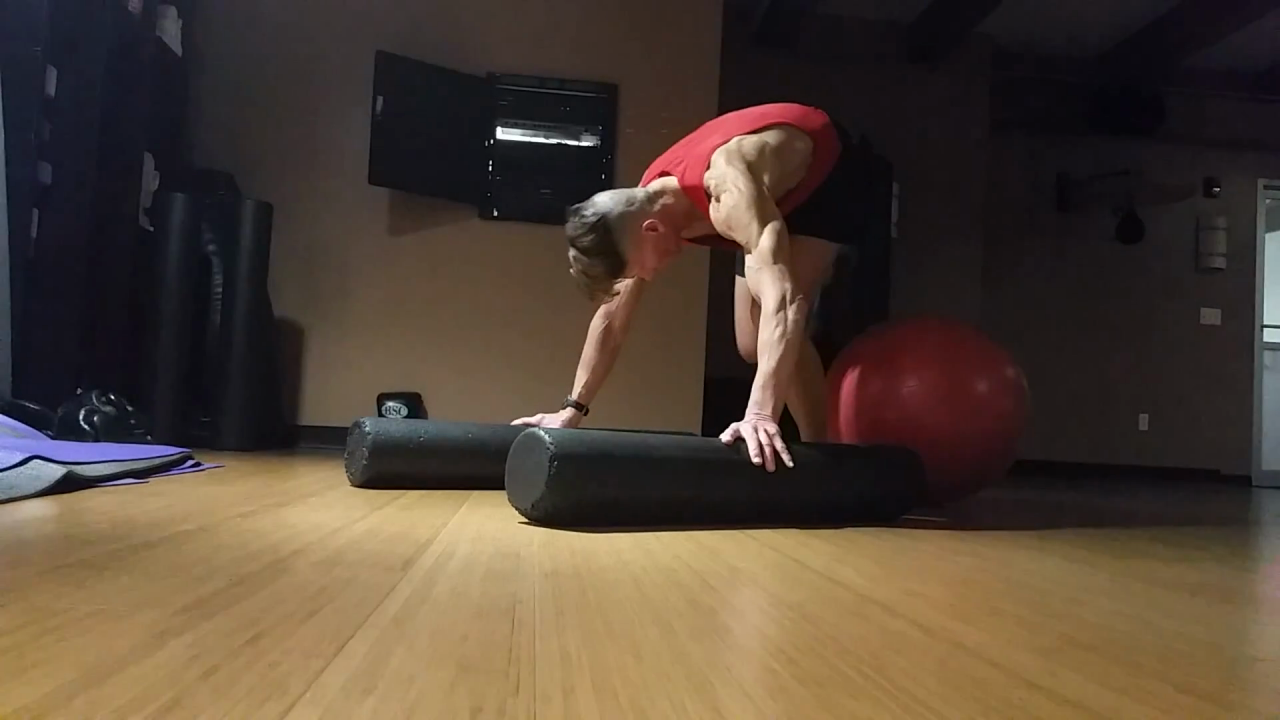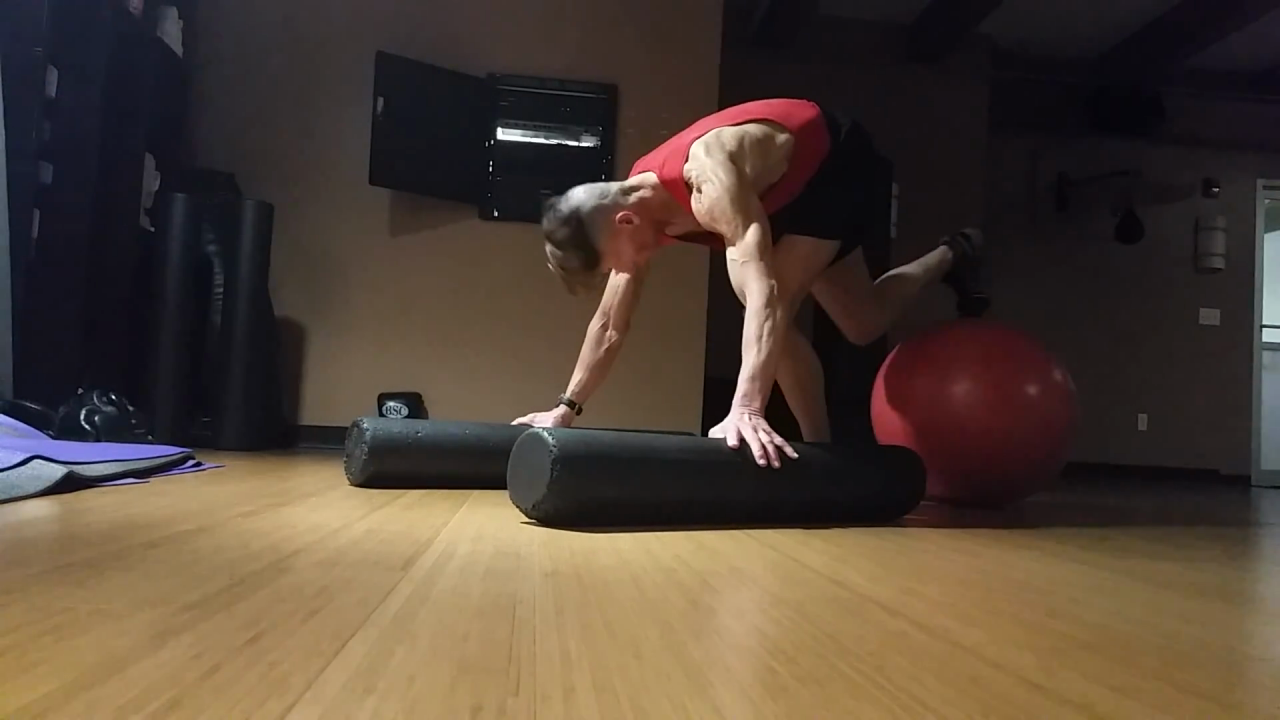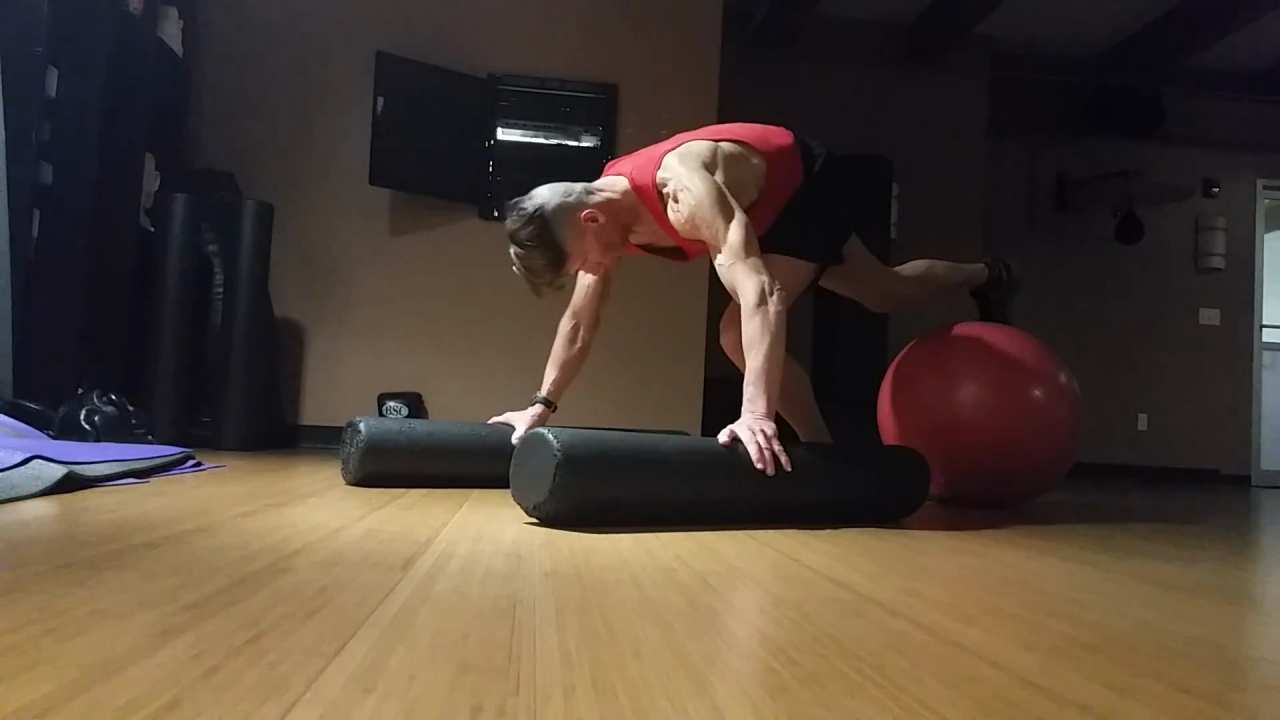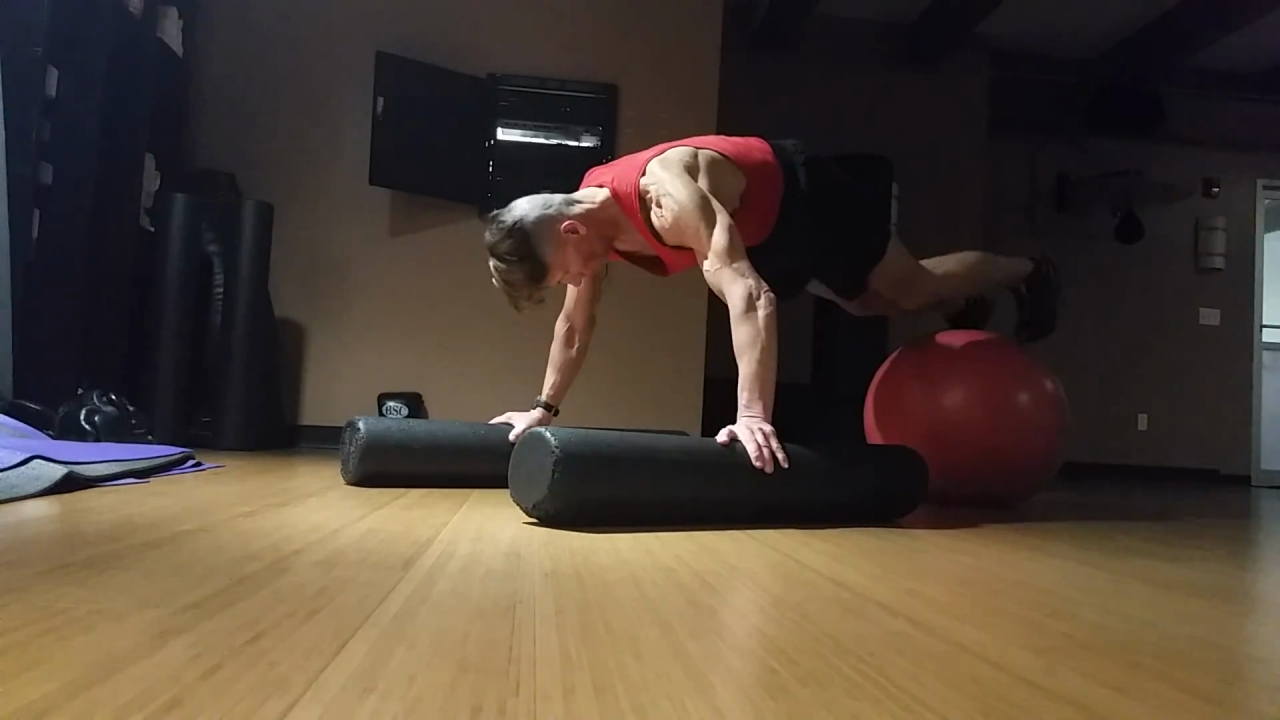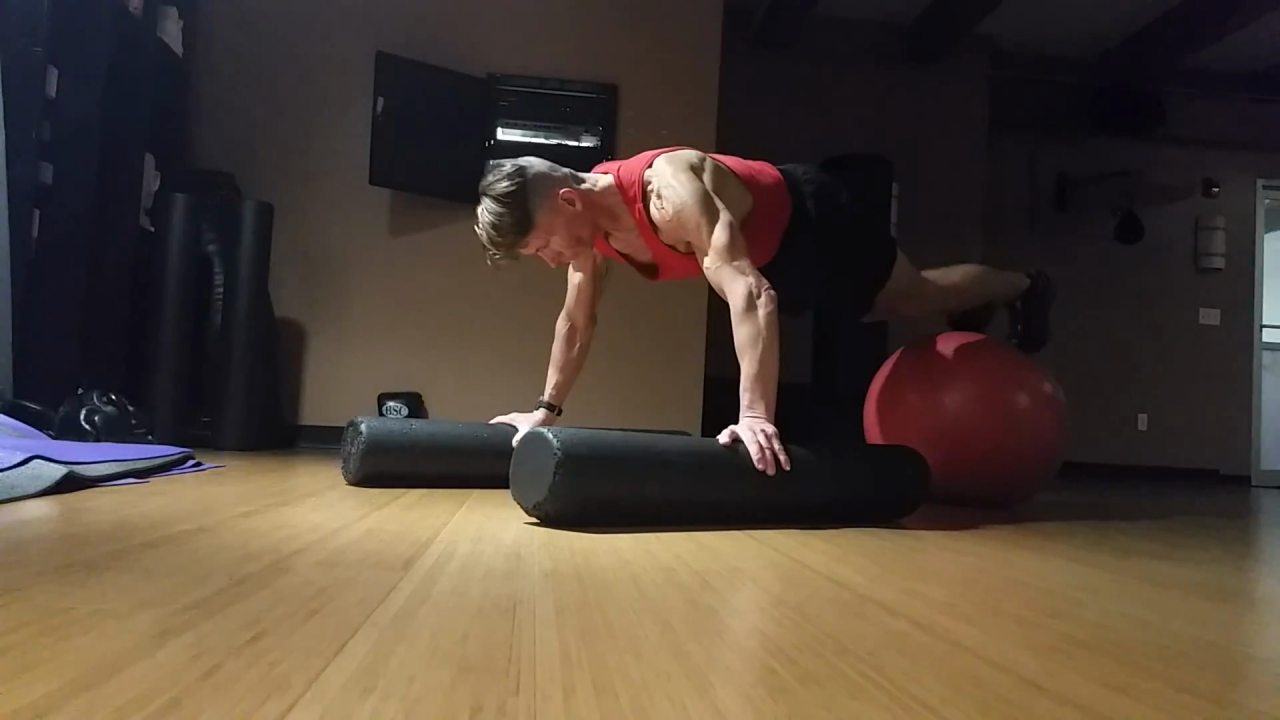
dt=1s
person 1, frame 1
left shoulder: (727, 195)
right shoulder: (642, 207)
left elbow: (783, 300)
right elbow: (611, 319)
left wrist: (760, 414)
right wrist: (574, 410)
left hip: (829, 167)
right hip: (780, 181)
left knee: (774, 318)
right knee: (753, 344)
person 1, frame 2
left shoulder: (707, 183)
right shoulder: (632, 205)
left elbow: (764, 294)
right elbow: (610, 324)
left wrist: (746, 409)
right wrist: (567, 407)
left hip: (833, 162)
right hip: (786, 186)
left knee: (769, 312)
right knee: (864, 325)
right ankle: (952, 256)
person 1, frame 3
left shoulder: (682, 192)
right shoulder: (603, 206)
left elbow: (760, 293)
right elbow: (579, 322)
left wrist: (756, 415)
right wrist: (542, 405)
left hip: (810, 183)
right hip: (769, 204)
left knee: (738, 334)
right knee: (885, 292)
right ankle: (986, 277)
person 1, frame 4
left shoulder: (666, 197)
right shoulder: (584, 213)
left elbow: (748, 296)
right elbow: (574, 324)
left wrist: (754, 416)
right wrist: (544, 408)
left hip: (803, 193)
right hip: (760, 228)
left knee: (908, 289)
right knee: (861, 302)
left ankle: (1026, 273)
right ankle: (961, 303)
person 1, frame 5
left shoulder: (669, 191)
right shoulder: (589, 221)
left elbow: (750, 295)
right elbow: (576, 321)
left wrist: (755, 415)
right wrist: (546, 409)
left hip: (807, 219)
right hip: (766, 251)
left knee: (912, 293)
right knee: (883, 307)
left ankle: (1024, 288)
right ankle: (967, 310)
